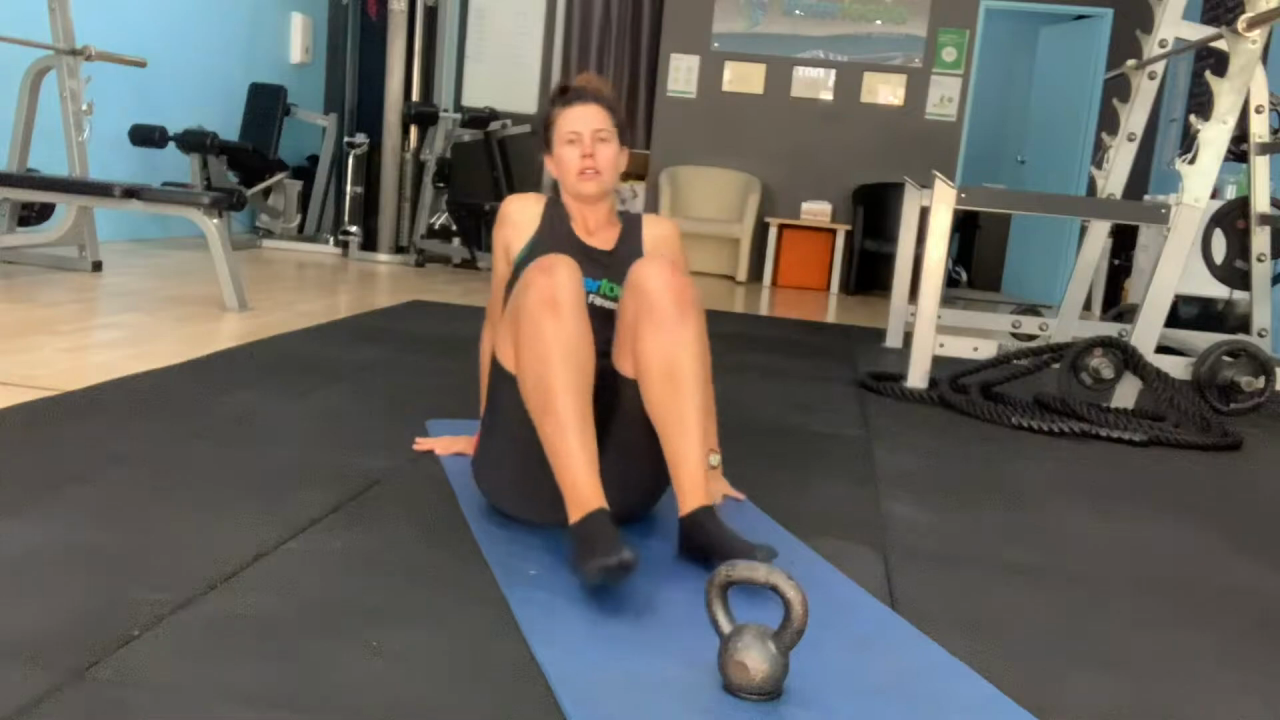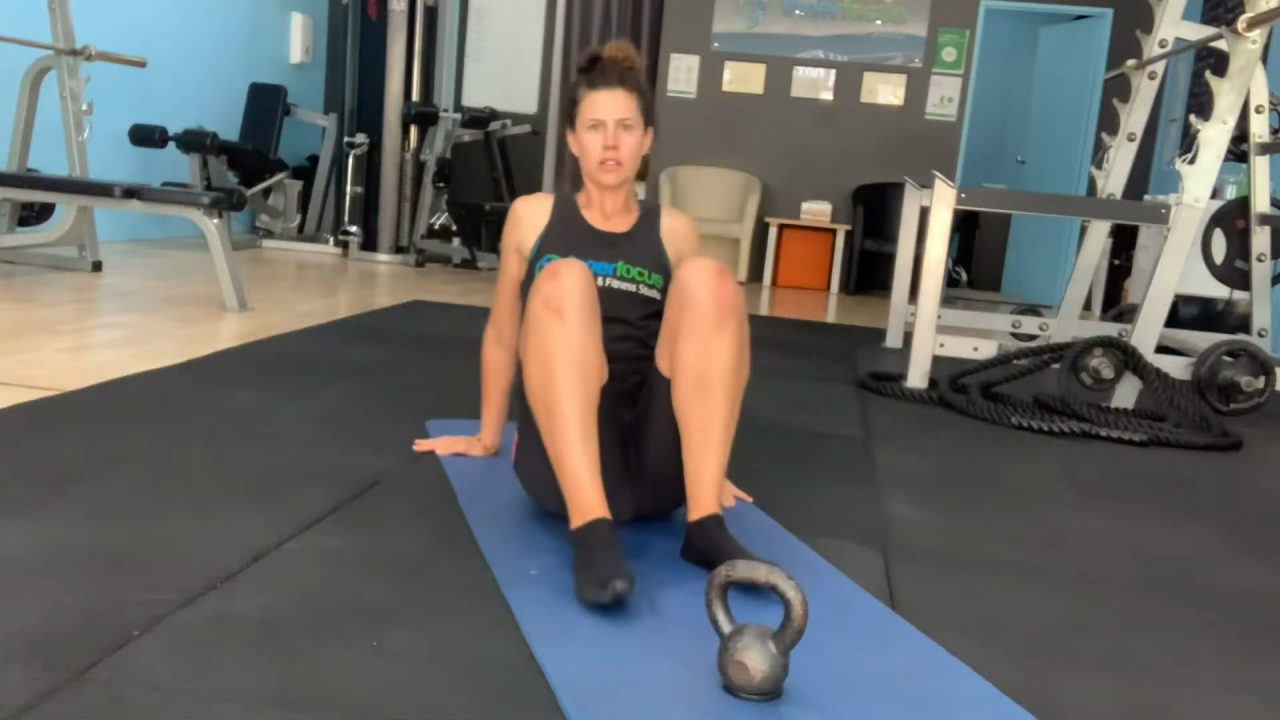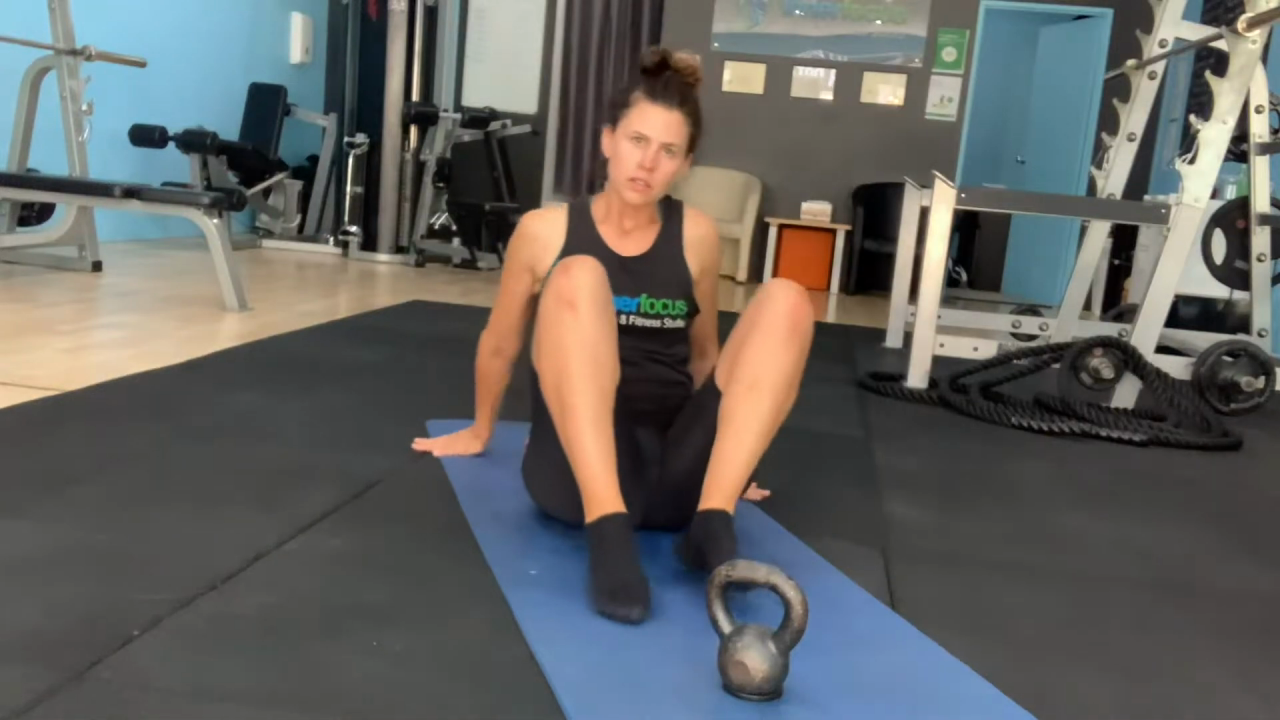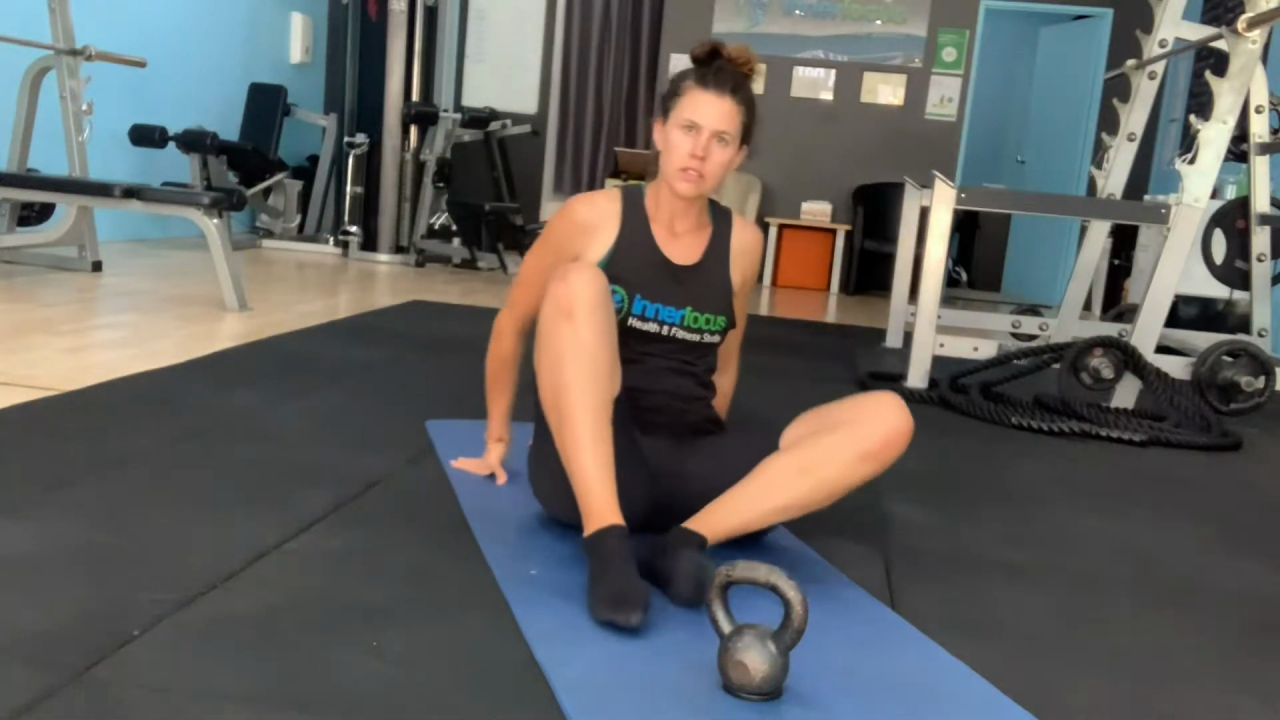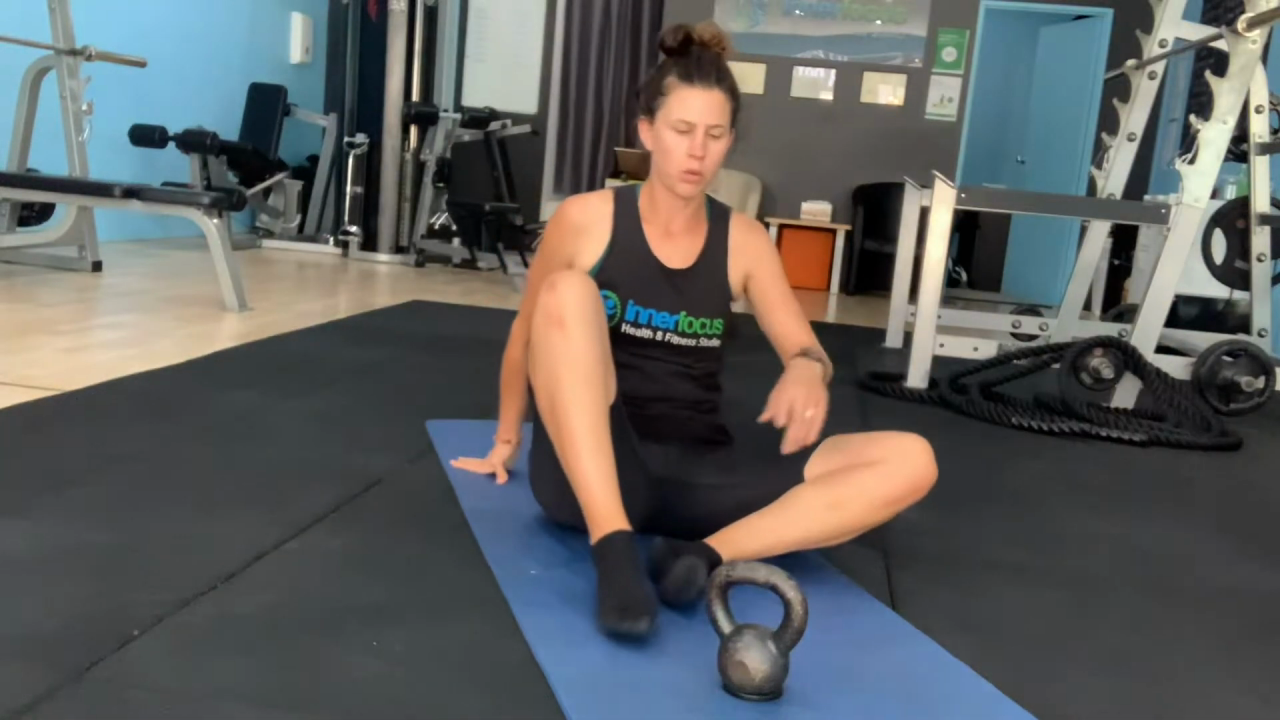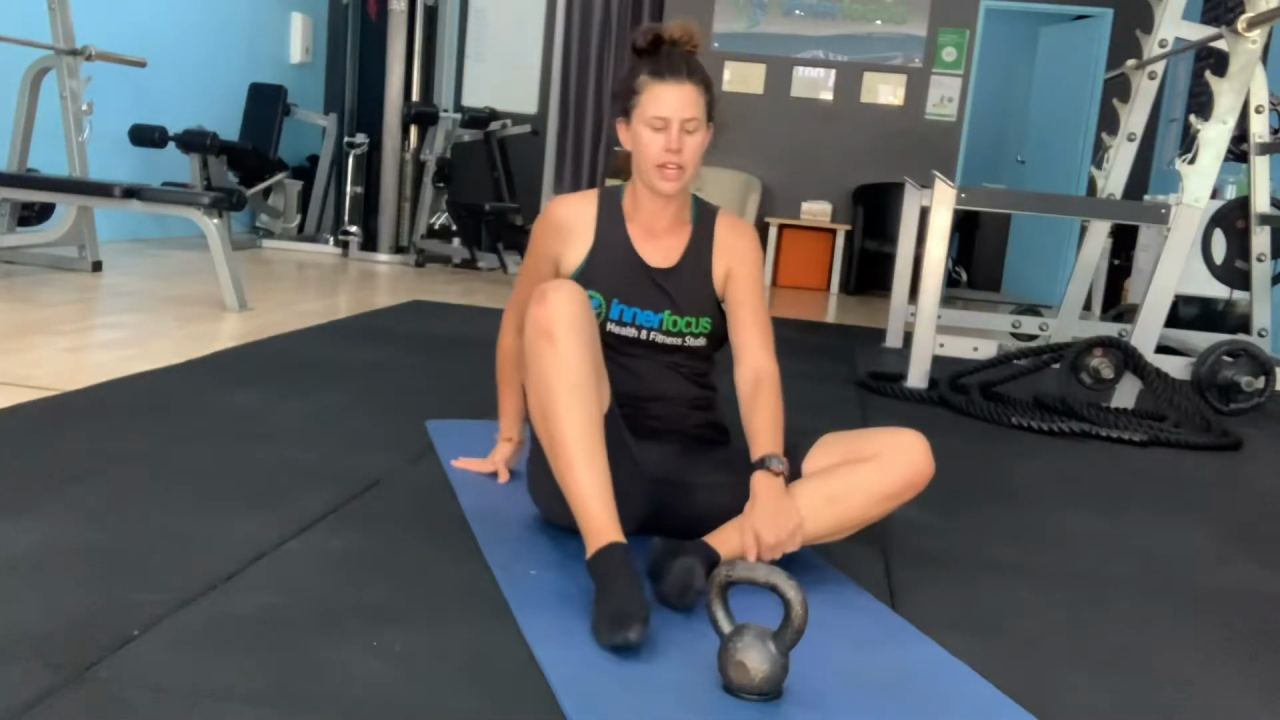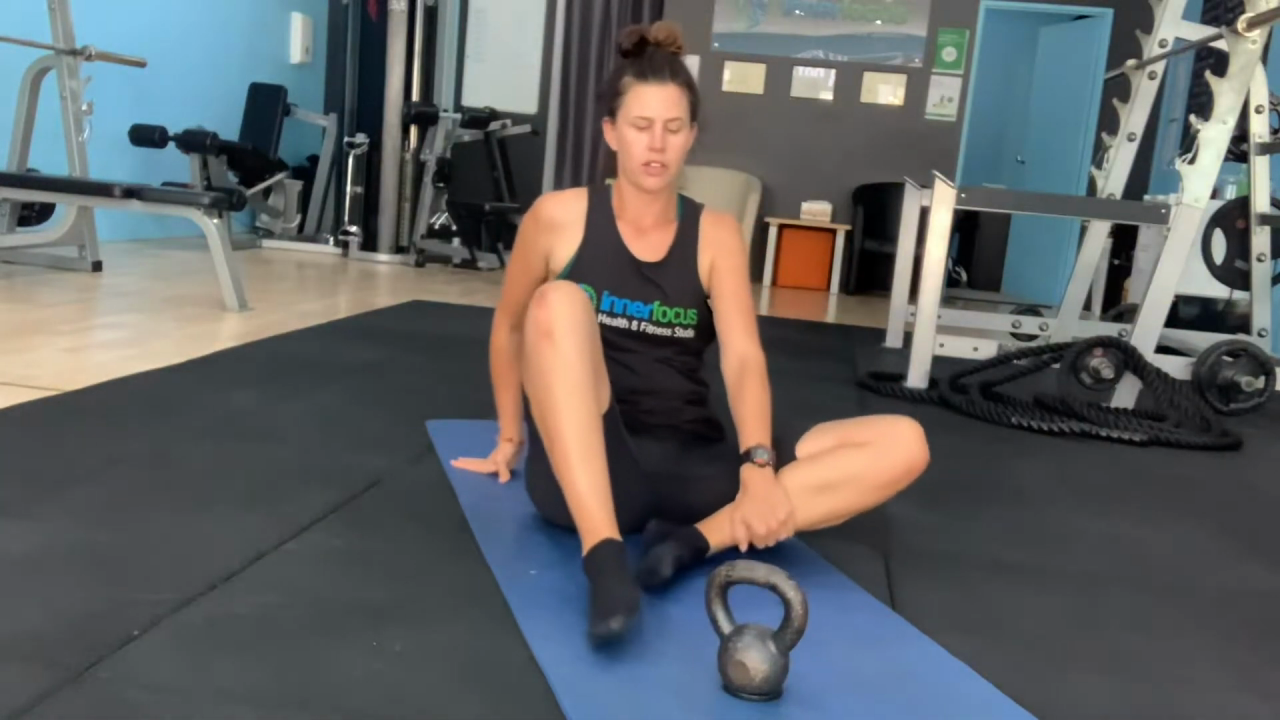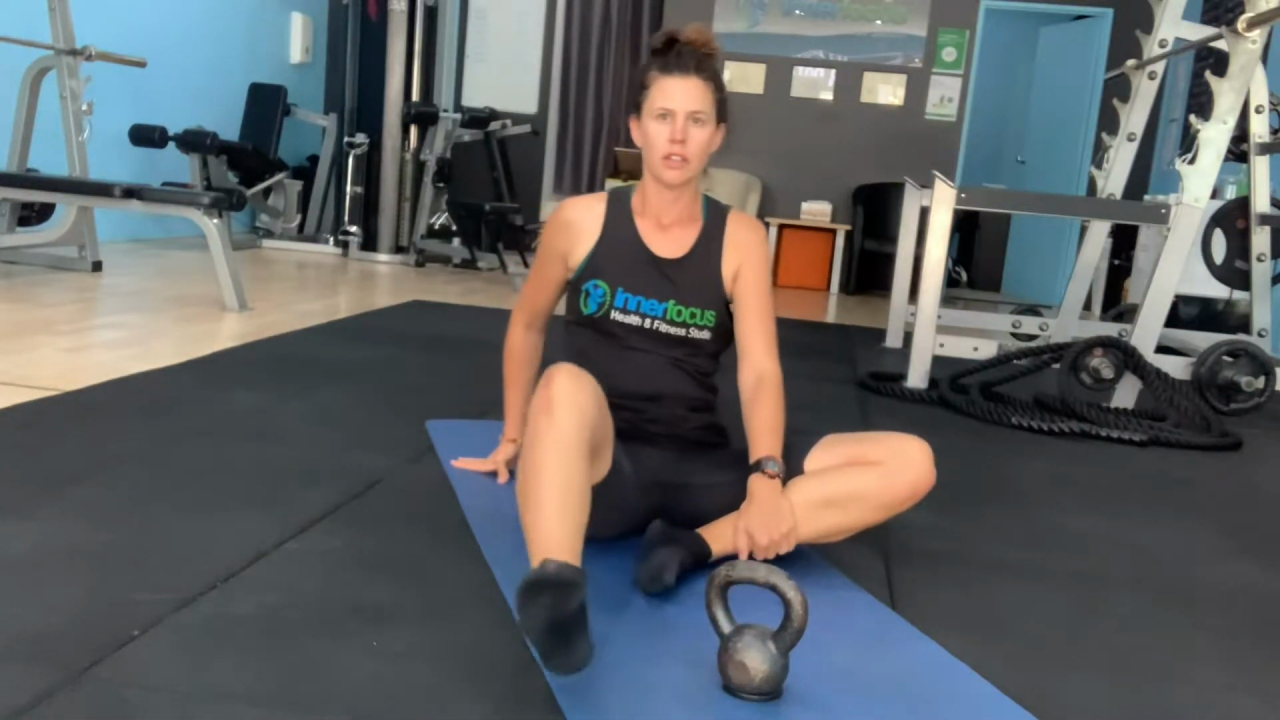
dt=0.5s
person 1, frame 1
left shoulder: (656, 236)
right shoulder: (521, 215)
left elbow: (683, 350)
left wrist: (706, 462)
right wrist: (483, 434)
left hip: (624, 474)
right hip: (528, 469)
left knee: (659, 278)
right knee: (551, 276)
left ankle: (698, 517)
right ankle: (588, 521)
person 1, frame 2
left shoulder: (674, 230)
right shoulder: (532, 215)
right elbow: (502, 332)
left wrist: (706, 466)
right wrist: (487, 437)
left hip: (657, 456)
right hip: (567, 454)
left knee: (711, 280)
right knee: (563, 280)
left ankle: (704, 523)
right ankle: (590, 527)
person 1, frame 3
left shoulder: (698, 235)
right shoulder: (545, 230)
right elbow: (503, 340)
left wrist: (712, 448)
right wrist: (479, 431)
left hip: (677, 470)
right hip: (576, 468)
left knee: (785, 300)
right knee: (580, 276)
left ankle: (712, 521)
right ankle: (606, 528)
person 1, frame 4
left shoulder: (743, 242)
right shoulder: (594, 217)
right elbow: (512, 324)
right wrist: (497, 440)
left hip: (690, 466)
right hip: (587, 466)
left knee: (889, 417)
right knee: (580, 281)
left ankle: (690, 538)
right ankle: (606, 539)
person 1, frame 5
left shoulder: (745, 239)
right shoulder: (585, 219)
left elbow: (800, 344)
right elbow: (526, 331)
left wrist: (805, 369)
right wrist: (507, 439)
left hip: (698, 473)
right hip: (590, 471)
left knee: (911, 462)
right knee: (567, 293)
left ankle: (705, 555)
right ankle: (613, 547)
person 1, frame 6
left shoulder: (732, 239)
right shoulder: (571, 219)
left elbow: (757, 368)
right elbow: (519, 325)
left wrist: (768, 477)
right wrist: (509, 438)
left hip: (695, 471)
right hip: (588, 473)
left knee: (908, 457)
right knee: (558, 300)
left ankle: (708, 551)
right ankle: (608, 559)
person 1, frame 7
left shoulder: (716, 234)
right shoulder: (558, 217)
left elbow: (742, 357)
right elbow: (508, 328)
left wrist: (758, 468)
right wrist: (510, 439)
left hip: (689, 465)
right hip: (588, 468)
left knee: (902, 445)
right knee: (559, 304)
left ankle: (698, 537)
right ankle: (604, 558)
person 1, frame 8
left shoulder: (741, 238)
right shoulder: (580, 221)
left elbow: (759, 370)
right elbow: (527, 327)
left wrist: (766, 482)
right wrist: (513, 439)
left hip: (697, 466)
right hip: (601, 470)
left knee: (909, 463)
right knee: (567, 385)
left ankle: (701, 543)
right ankle: (556, 589)
